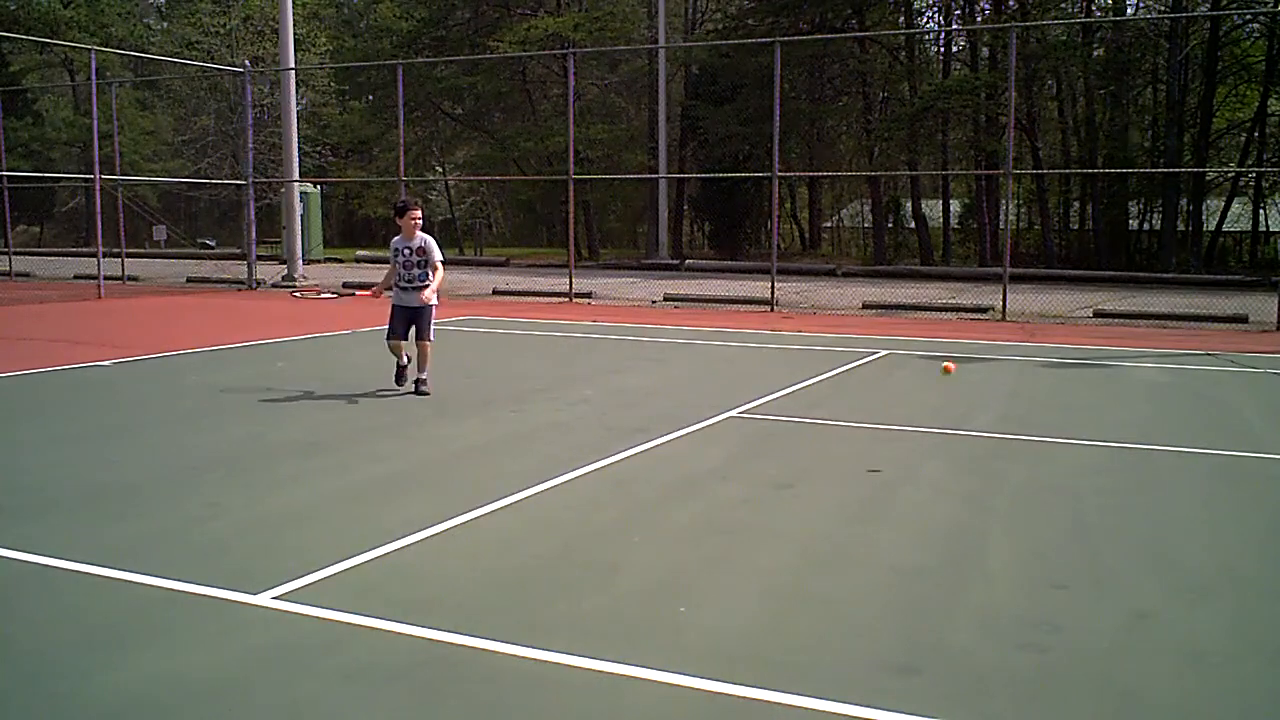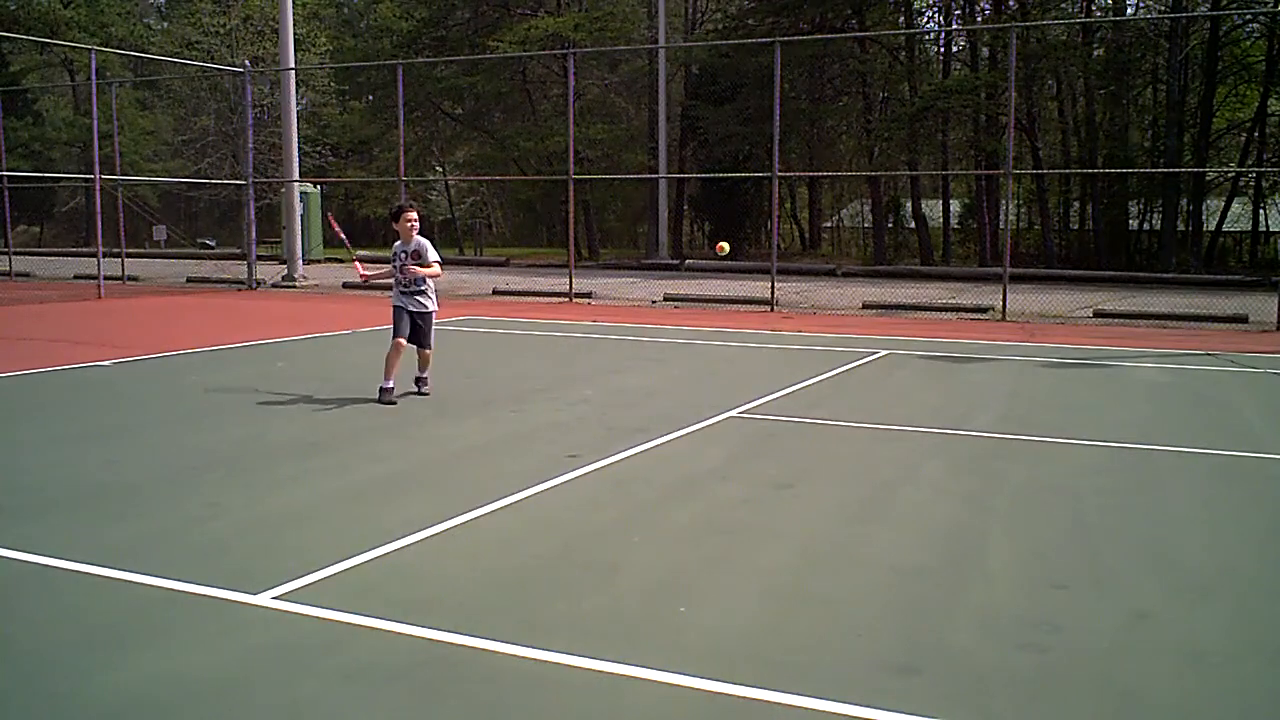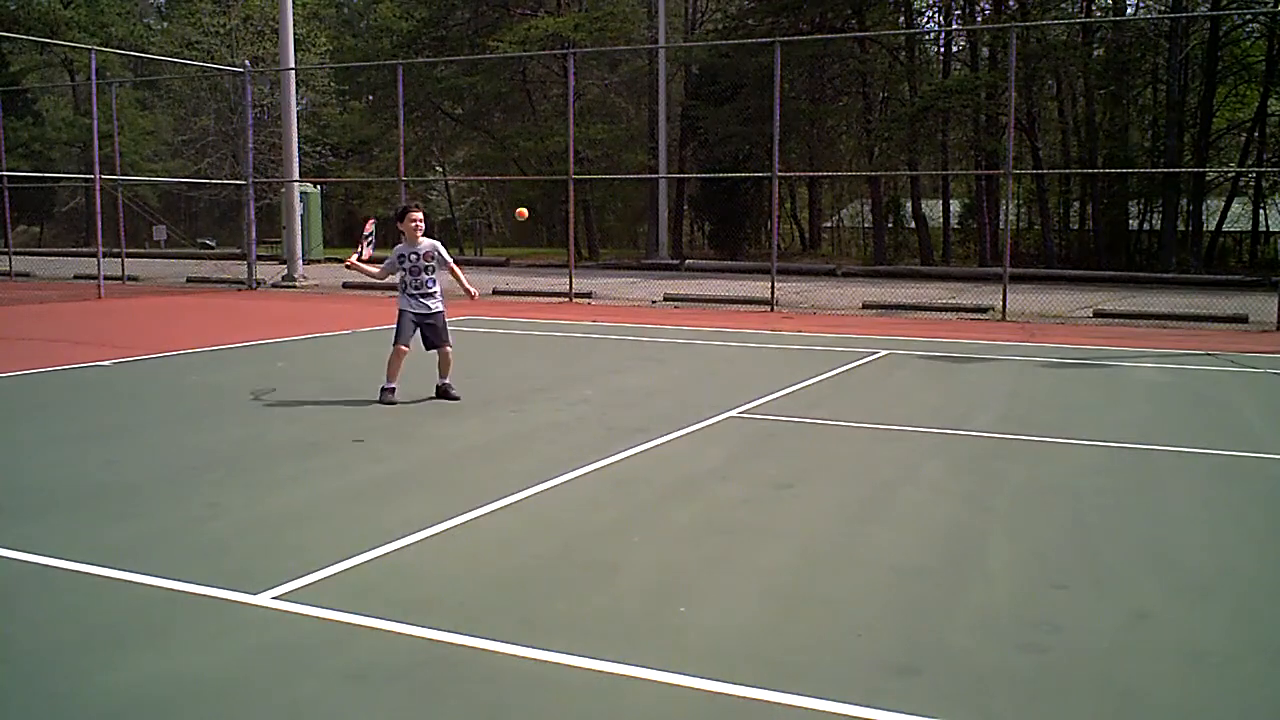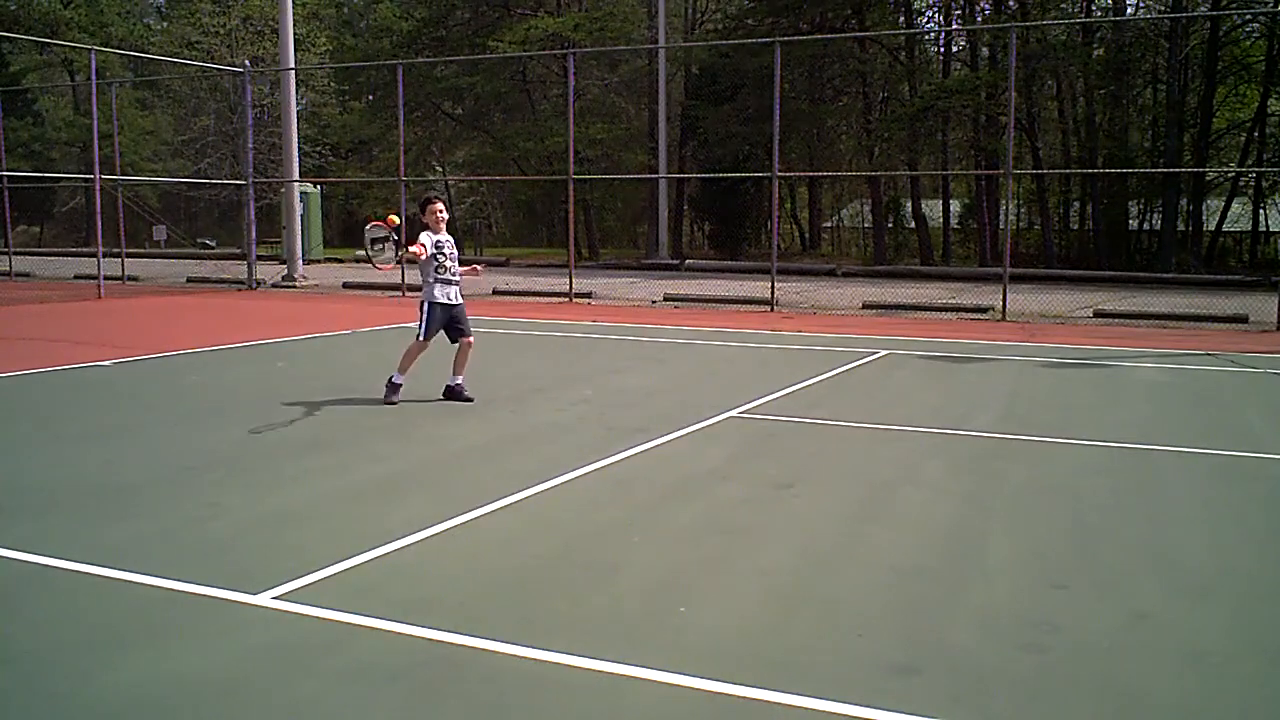
dt=0.2s
person 1, frame 1
left shoulder: (427, 241)
right shoulder: (396, 243)
left elbow: (439, 269)
left wrist: (432, 289)
right wrist: (381, 287)
left hip: (424, 301)
right hip: (401, 300)
left knee: (423, 342)
right knee: (393, 341)
left ankle: (422, 378)
right ankle: (402, 361)
person 1, frame 2
left shoulder: (423, 244)
right shoulder: (396, 247)
left elbow: (437, 270)
left wrist: (421, 271)
right wrist: (371, 276)
left hip: (424, 305)
right hip: (402, 303)
left knee: (424, 350)
right knee: (399, 342)
left ankle: (422, 377)
right ankle: (387, 387)
person 1, frame 3
left shoulder: (434, 246)
right shoulder: (398, 251)
left elbow: (452, 268)
right elbow: (382, 273)
left wrist: (466, 286)
right wrist: (357, 265)
left hip: (433, 307)
right hip: (408, 307)
left knee: (445, 350)
right knee: (400, 348)
left ankle: (443, 384)
right ankle: (388, 387)
person 1, frame 4
left shoulder: (449, 239)
right shoulder: (426, 237)
right elbow: (420, 255)
left wrist: (468, 271)
right wrist: (415, 251)
left hip: (455, 298)
right hip: (434, 298)
left knee: (467, 341)
right knee: (422, 341)
left ankle: (454, 385)
right ankle: (396, 382)
